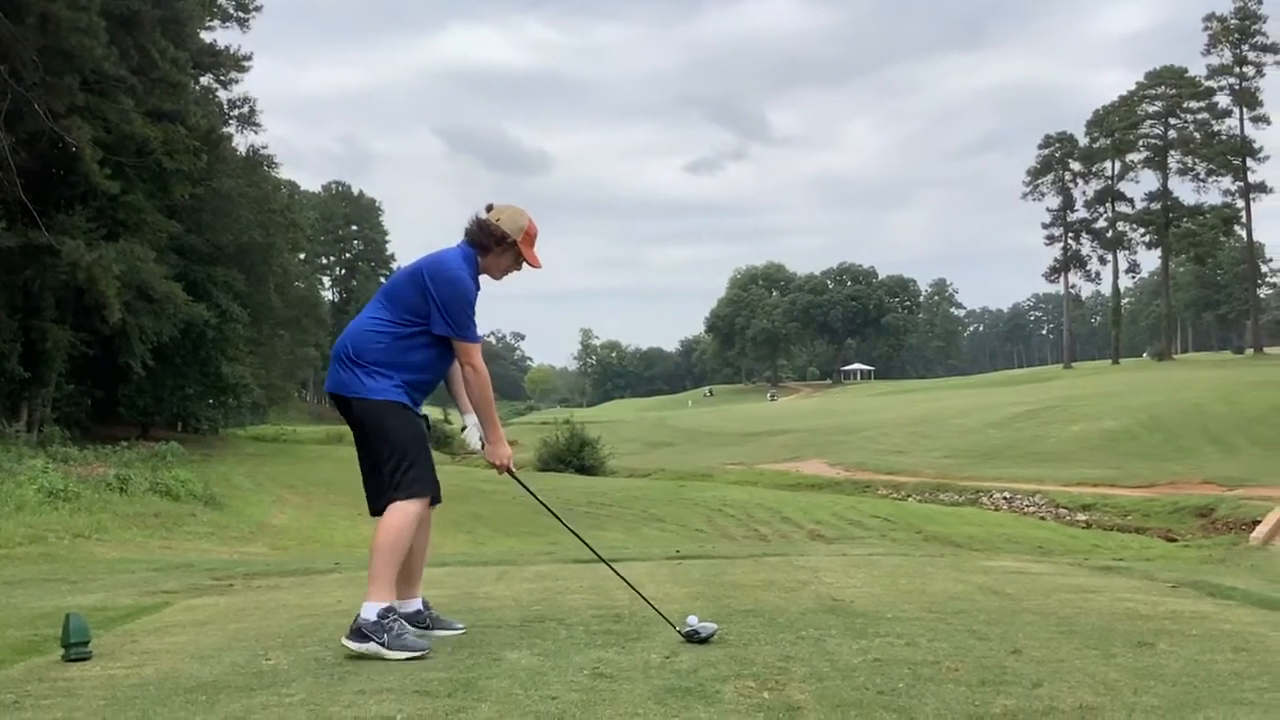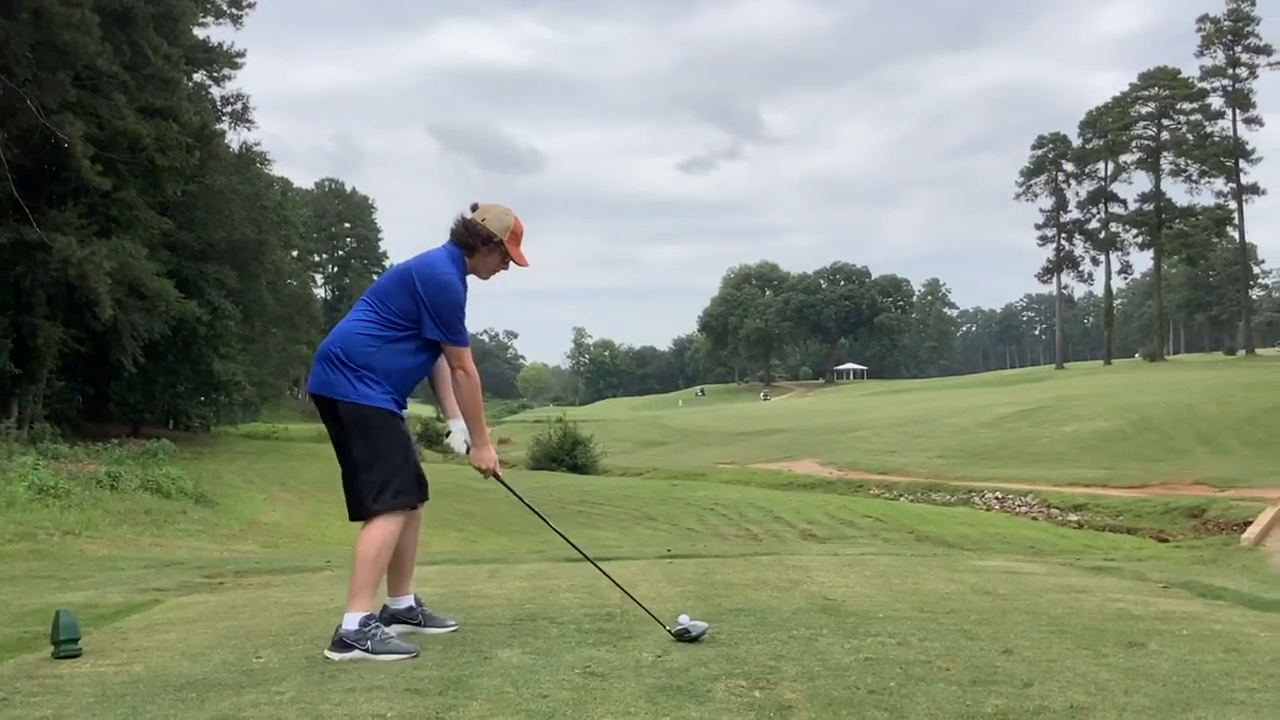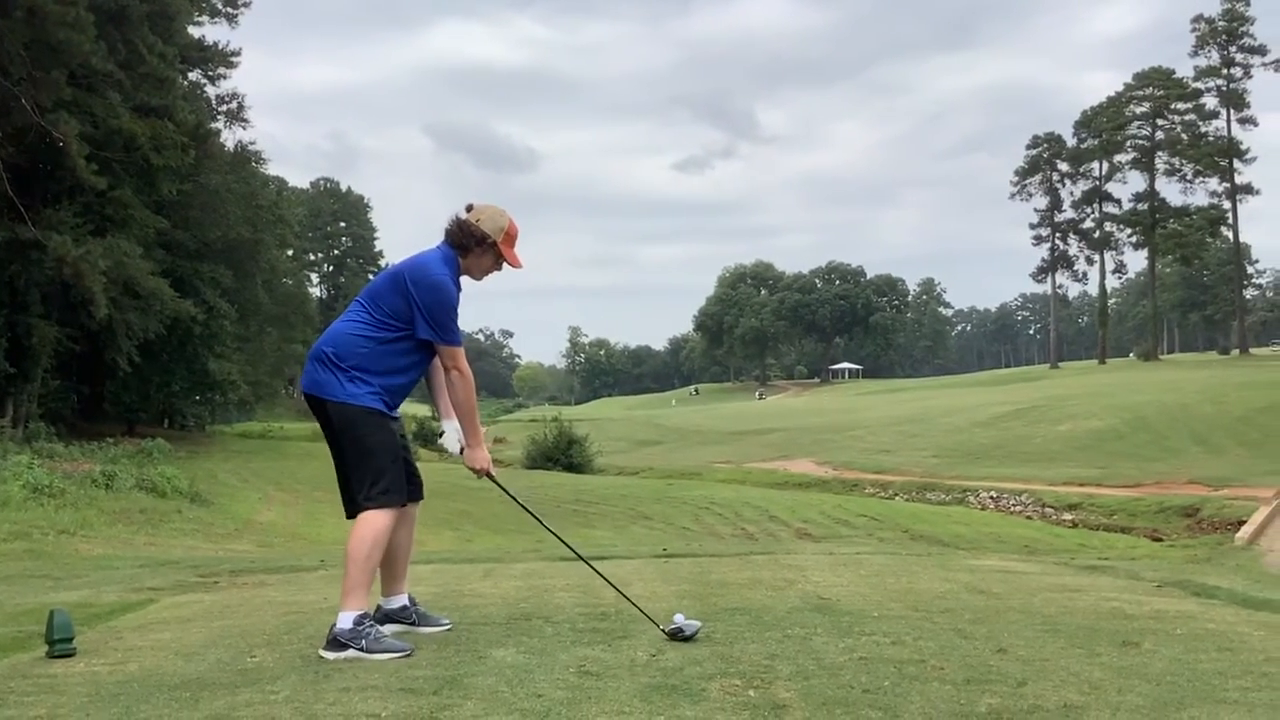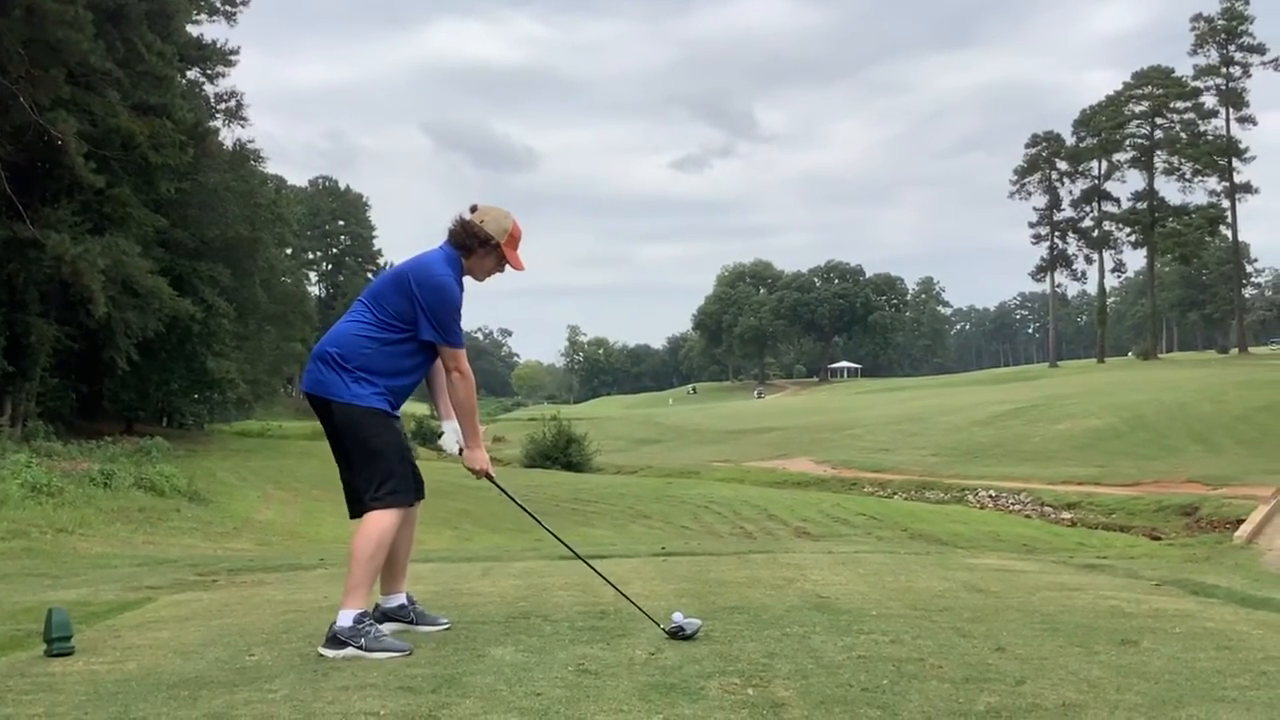
dt=0.4s
person 1, frame 1
left shoulder: (455, 270)
right shoulder: (452, 274)
left elbow: (453, 360)
right elbow: (473, 366)
left wrist: (471, 421)
right wrist: (495, 438)
left hip: (384, 384)
right hip: (369, 380)
left knee: (420, 496)
right knee: (410, 493)
left ankle: (408, 607)
right ankle: (374, 617)
person 1, frame 2
left shoulder: (441, 269)
right shoulder: (442, 278)
left elbow: (439, 359)
right elbow: (463, 369)
left wrist: (456, 424)
right wrist: (481, 443)
left hip: (360, 386)
right hip: (354, 385)
left knee: (409, 497)
right knee: (390, 503)
left ankle: (400, 606)
right ankle: (355, 628)
person 1, frame 3
left shoulder: (434, 271)
right shoulder: (434, 278)
left elbow: (436, 360)
right elbow: (457, 369)
left wrist: (451, 425)
right wrist: (475, 443)
left hip: (359, 387)
right hip: (346, 384)
left knee: (405, 494)
right knee: (382, 500)
left ankle: (395, 605)
right ankle: (349, 626)
person 1, frame 4
left shoulder: (437, 271)
right shoulder: (438, 279)
left elbow: (436, 361)
right elbow: (458, 370)
left wrist: (449, 425)
right wrist: (474, 444)
left hip: (351, 386)
right hip: (349, 385)
left knee: (406, 494)
right knee: (388, 498)
left ankle: (393, 604)
right ankle: (349, 625)
